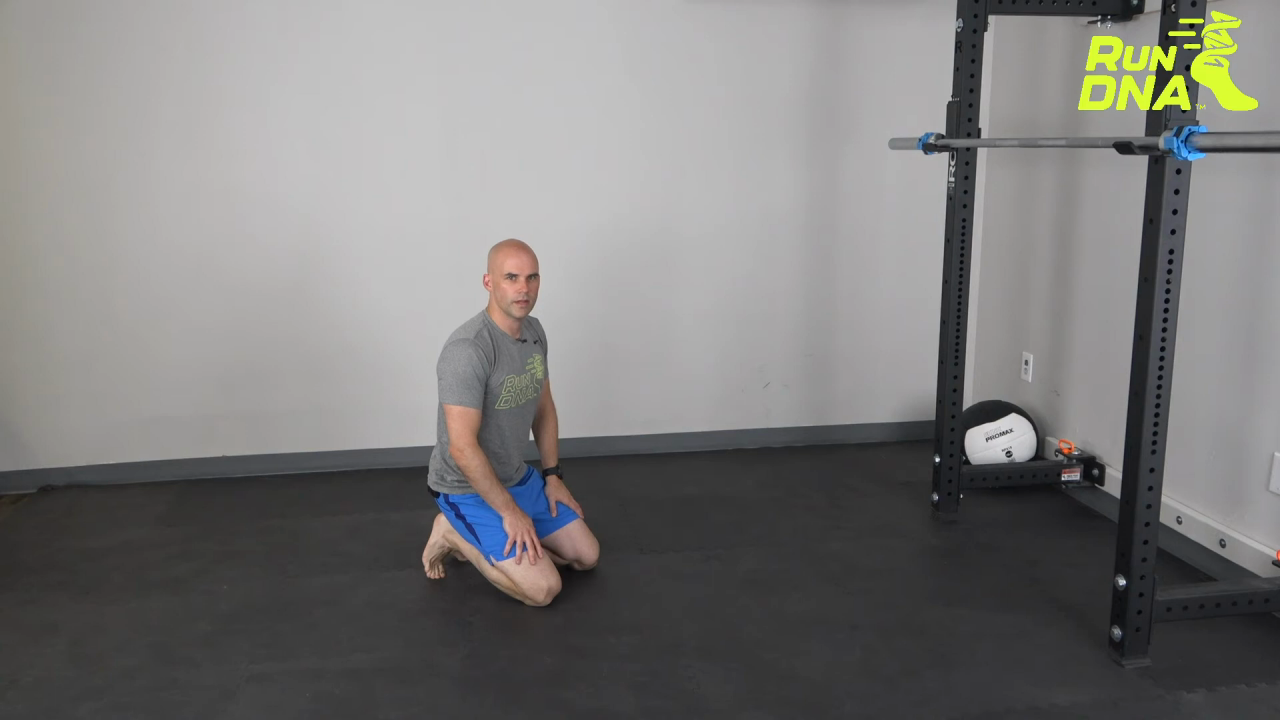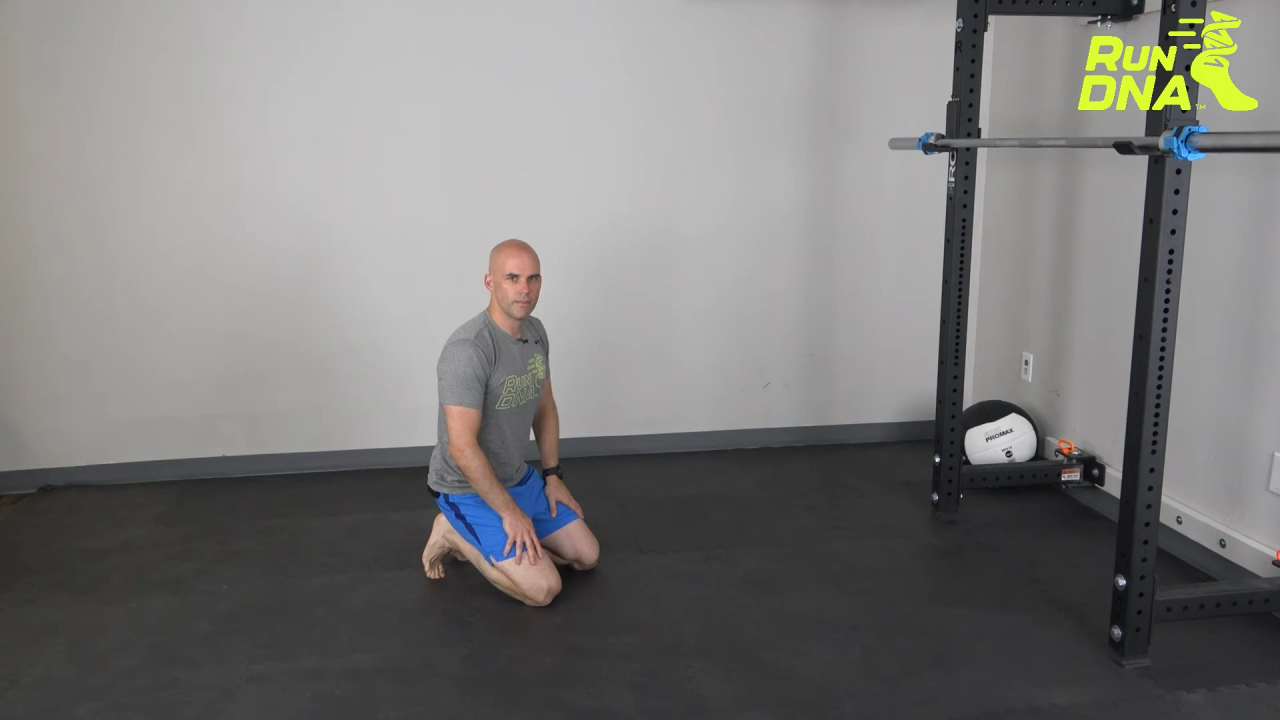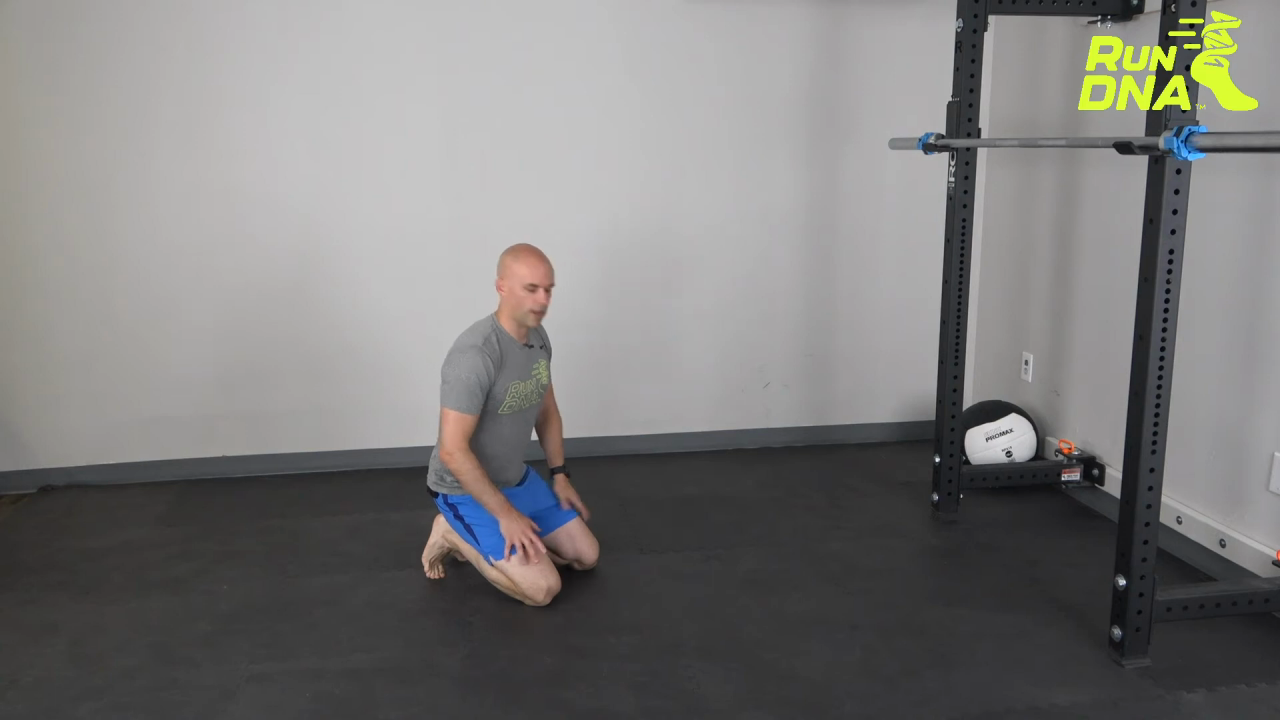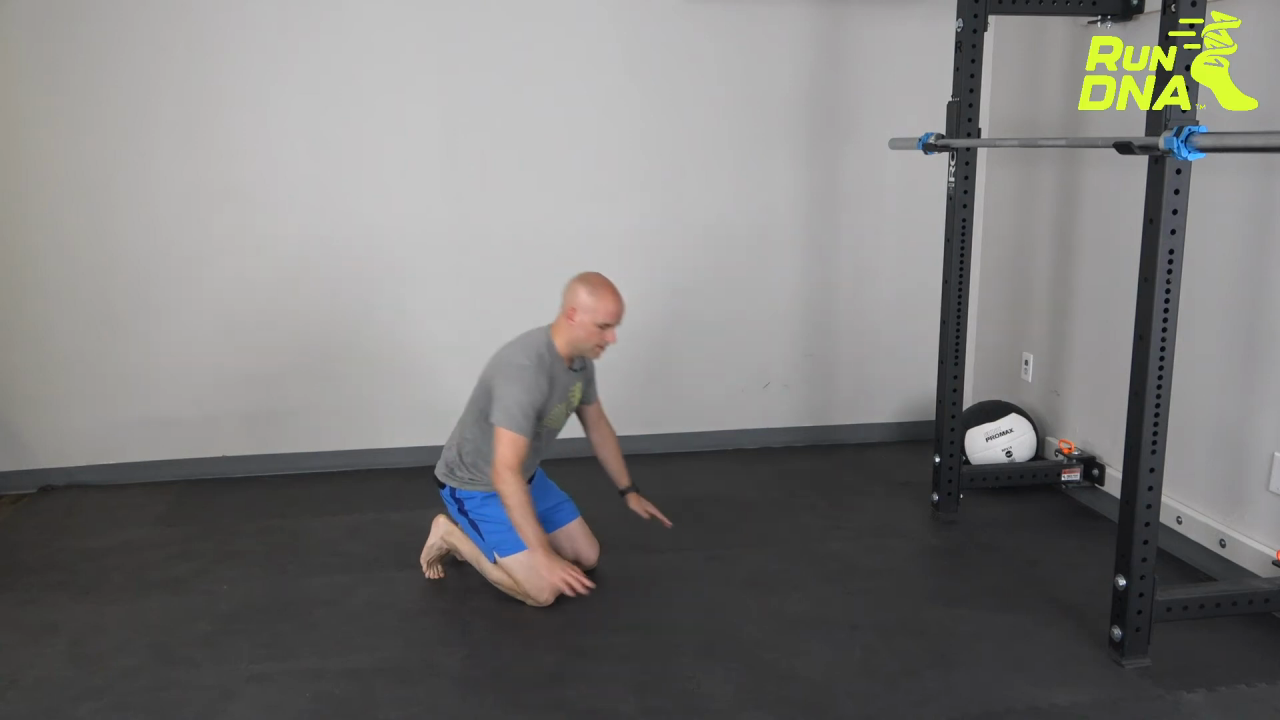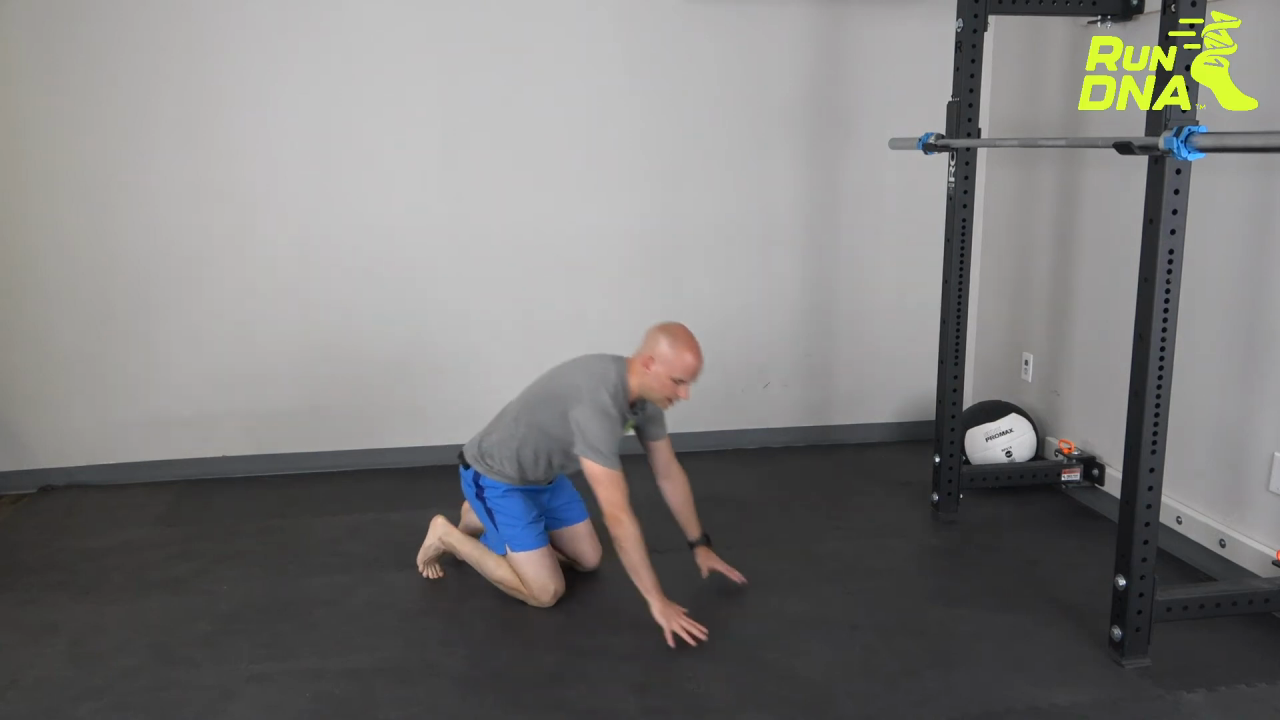
dt=0.5s
person 1, frame 1
left shoulder: (534, 332)
right shoulder: (468, 350)
left elbow: (543, 408)
right elbow: (463, 448)
left wrist: (553, 476)
right wrist: (510, 512)
left hip: (519, 477)
right hip: (469, 490)
left knee: (586, 556)
right knee: (543, 588)
left ankle: (477, 538)
right ankle: (454, 533)
person 1, frame 2
left shoulder: (536, 332)
right shoulder: (468, 350)
left elbow: (545, 408)
right elbow: (463, 448)
left wrist: (553, 476)
right wrist: (510, 512)
left hip: (519, 477)
right hip: (469, 490)
left knee: (586, 556)
right knee: (543, 589)
left ankle: (483, 538)
right ankle: (455, 534)
person 1, frame 3
left shoulder: (538, 337)
right shoulder: (475, 355)
left elbow: (547, 410)
right elbow: (453, 451)
left wrist: (559, 474)
right wrist: (505, 514)
left hip: (520, 479)
right hip: (468, 491)
left knee: (586, 556)
right knee: (542, 588)
left ankle: (485, 536)
right ankle: (454, 534)
person 1, frame 4
left shoulder: (580, 358)
right shoulder: (524, 370)
left elbow: (598, 426)
right elbow: (505, 472)
left wrist: (628, 490)
right wrist: (541, 556)
left hip: (524, 477)
right hip: (477, 487)
left knee: (587, 556)
right knee: (545, 589)
left ankle: (501, 530)
right ankle: (453, 535)
person 1, frame 5
left shoulder: (645, 394)
right shoulder: (598, 403)
left elbow: (669, 472)
right elbow: (617, 515)
left wrist: (700, 545)
right wrist: (657, 601)
left hip: (544, 473)
right hip: (499, 477)
left knee: (589, 559)
right knee: (546, 591)
left ankle: (480, 521)
right ankle: (448, 536)
